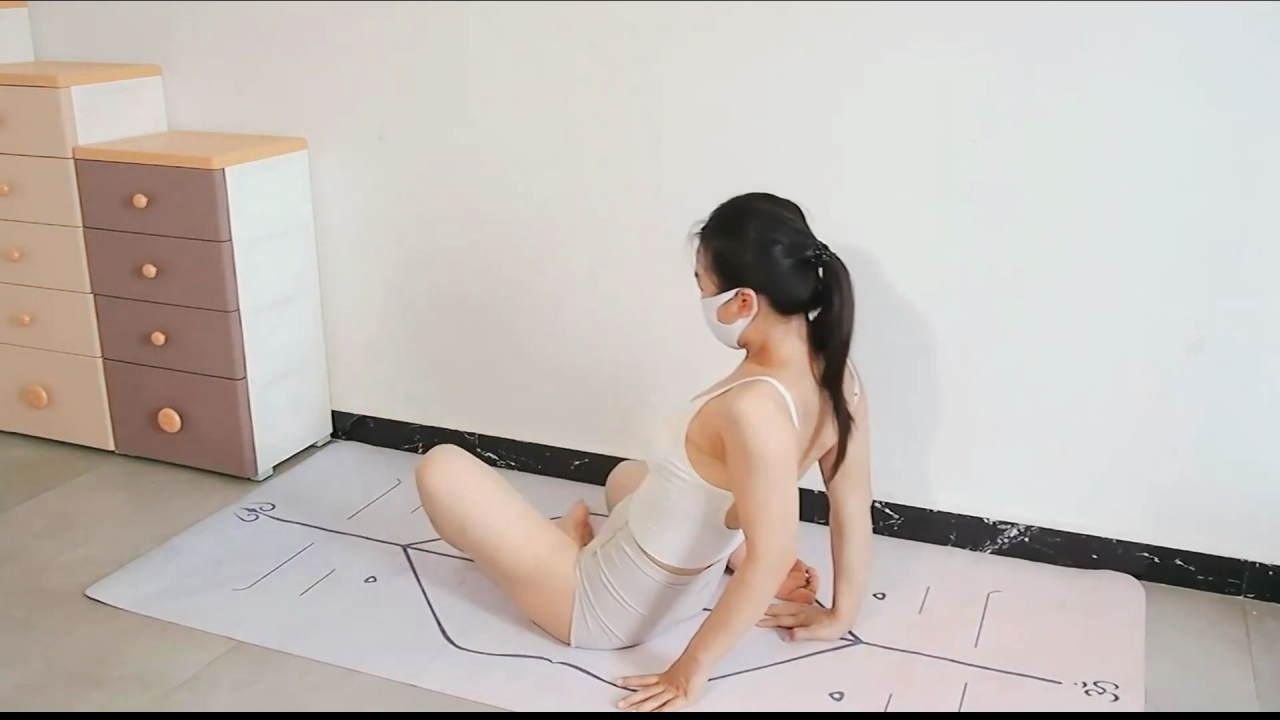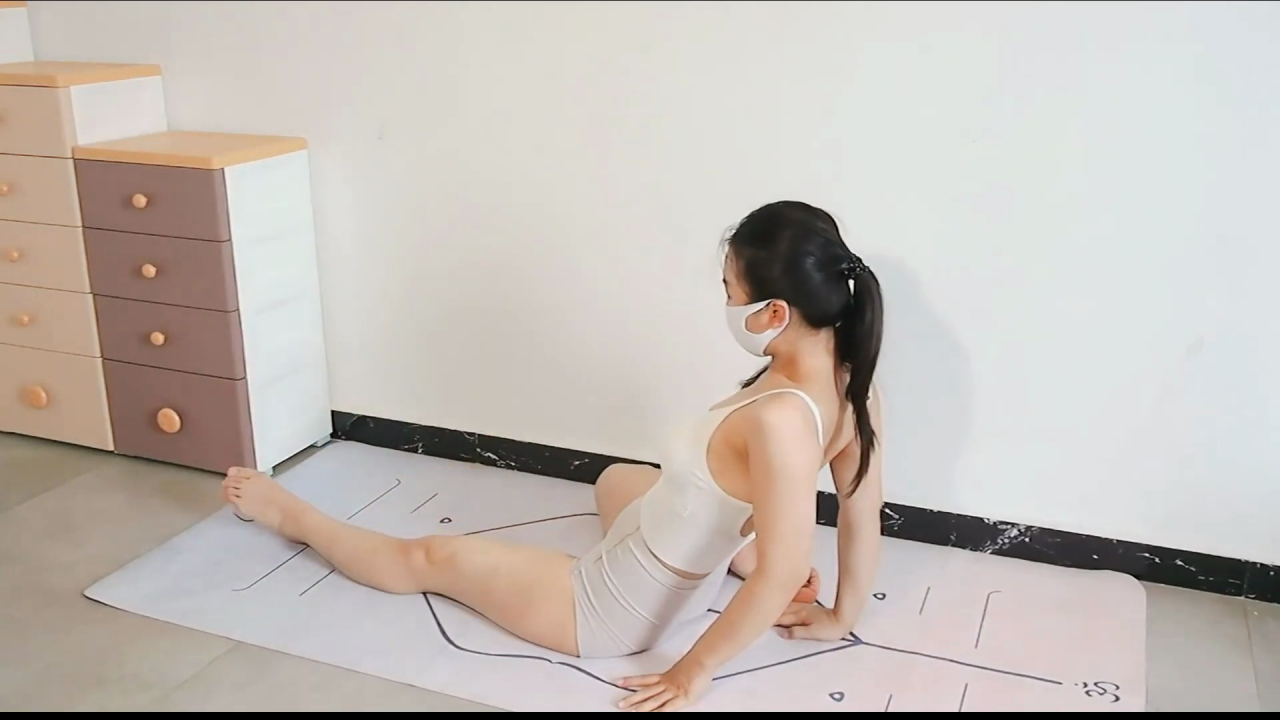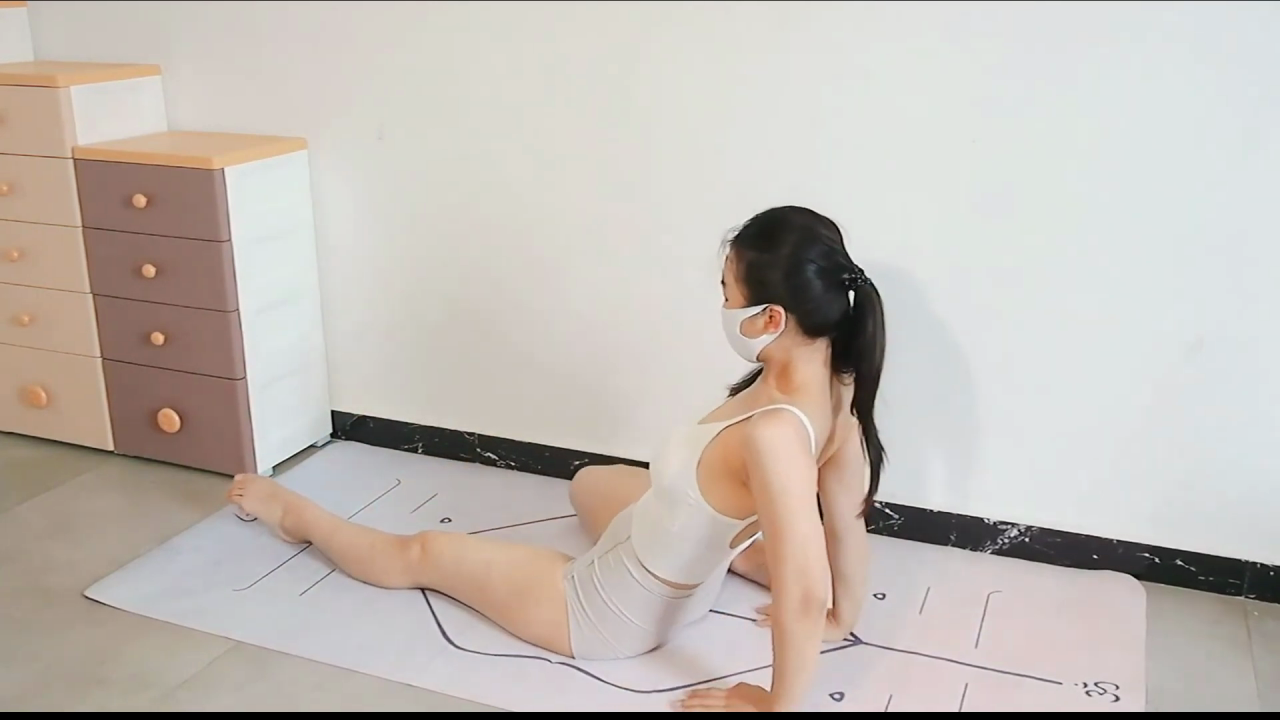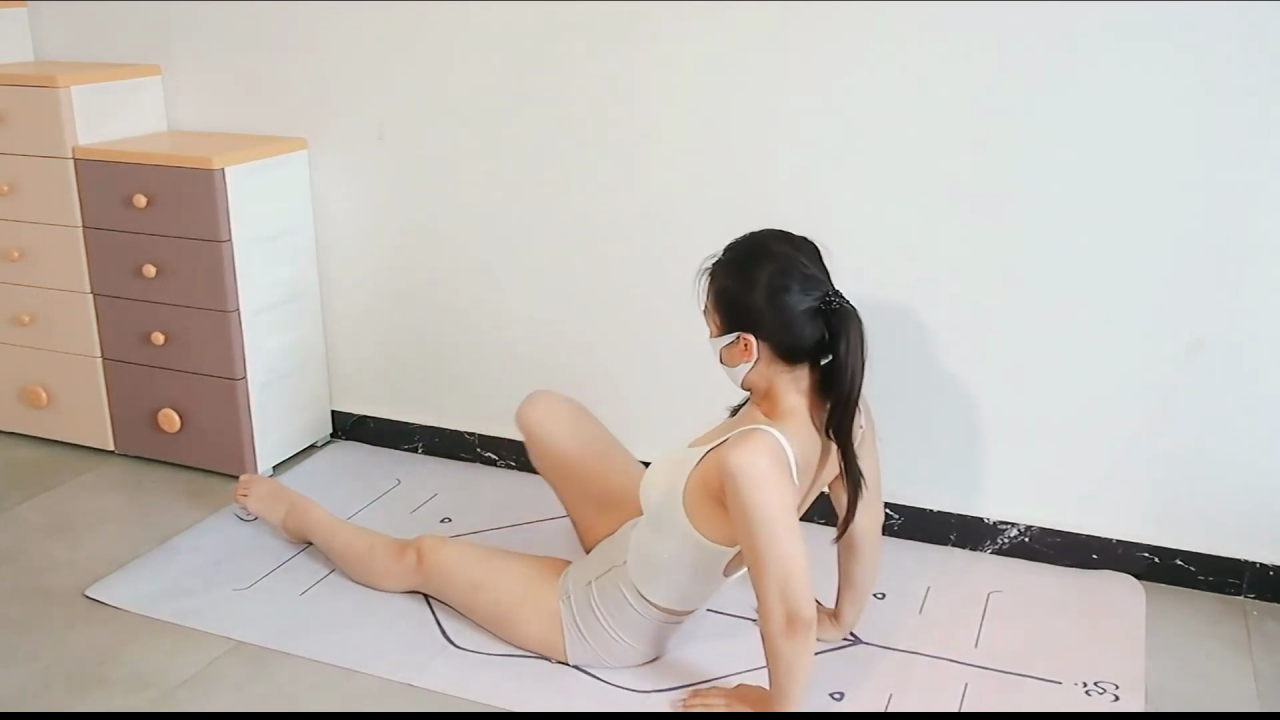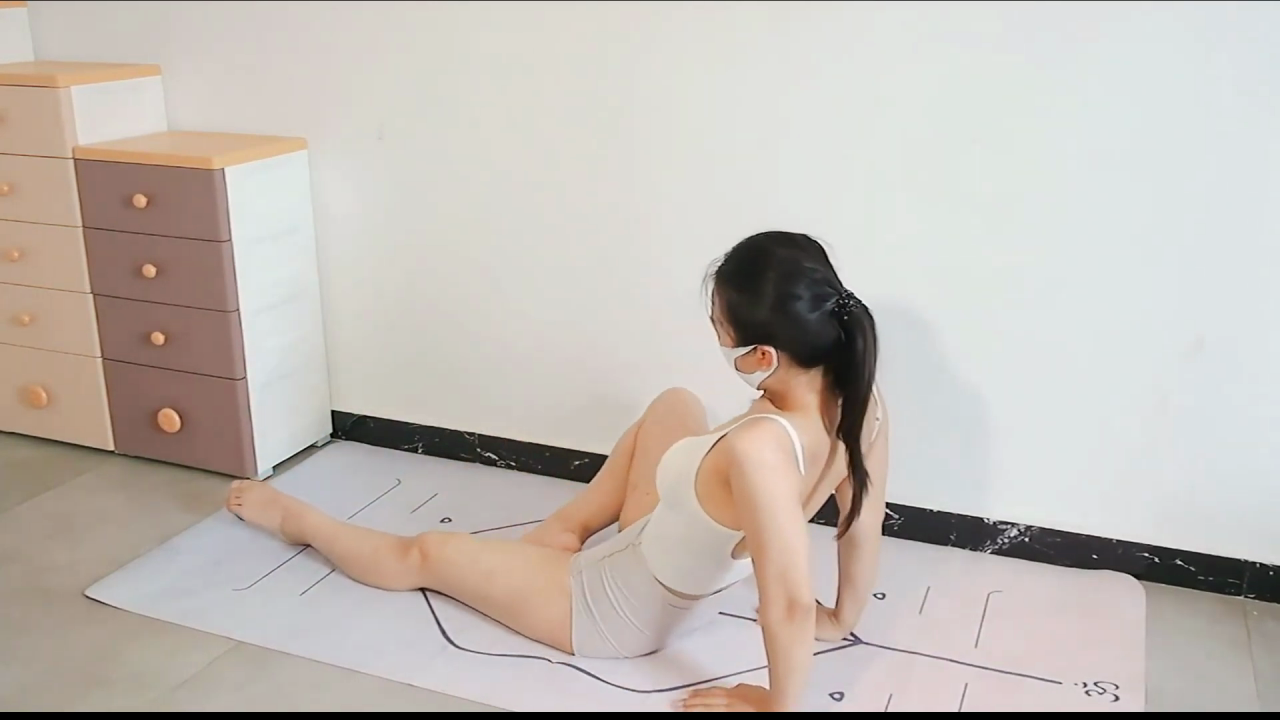
dt=1s
person 1, frame 1
left shoulder: (753, 408)
right shoulder: (833, 374)
left elbow: (771, 559)
right elbow: (853, 504)
left wrist: (691, 669)
right wrist: (840, 614)
left hip: (608, 609)
right hip: (690, 586)
left knee: (441, 468)
right knee: (628, 478)
person 1, frame 2
left shoulder: (780, 419)
right shoulder: (848, 380)
left elbow: (781, 577)
right elbow: (863, 511)
left wrist: (694, 670)
right wrist: (840, 615)
left hip: (617, 611)
right hip: (686, 580)
left knee: (432, 559)
right knee: (616, 479)
left ankle: (291, 515)
person 1, frame 3
left shoulder: (775, 433)
right shoulder: (836, 387)
left elbow: (805, 596)
right elbow: (846, 512)
left wrist: (778, 706)
right wrist: (843, 616)
left hip: (614, 614)
right hip: (684, 581)
left knee: (427, 554)
right knee: (592, 482)
left ankle: (297, 516)
right ankle: (752, 554)
person 1, frame 4
left shoulder: (749, 459)
right shoulder: (840, 406)
left elbow: (790, 615)
right elbow: (865, 523)
left wrist: (778, 705)
right wrist: (841, 619)
left hip: (608, 622)
right hip: (646, 542)
left knee: (422, 557)
right knee: (542, 412)
left ankle: (298, 515)
person 1, frame 5
left shoulder: (757, 449)
right shoulder: (860, 404)
left elbow: (789, 603)
right elbow: (864, 525)
left wrist: (778, 705)
right wrist: (842, 618)
left hip: (617, 612)
right hip: (680, 584)
left knee: (426, 555)
right knee: (674, 406)
left ankle: (296, 518)
right ankle: (567, 528)
